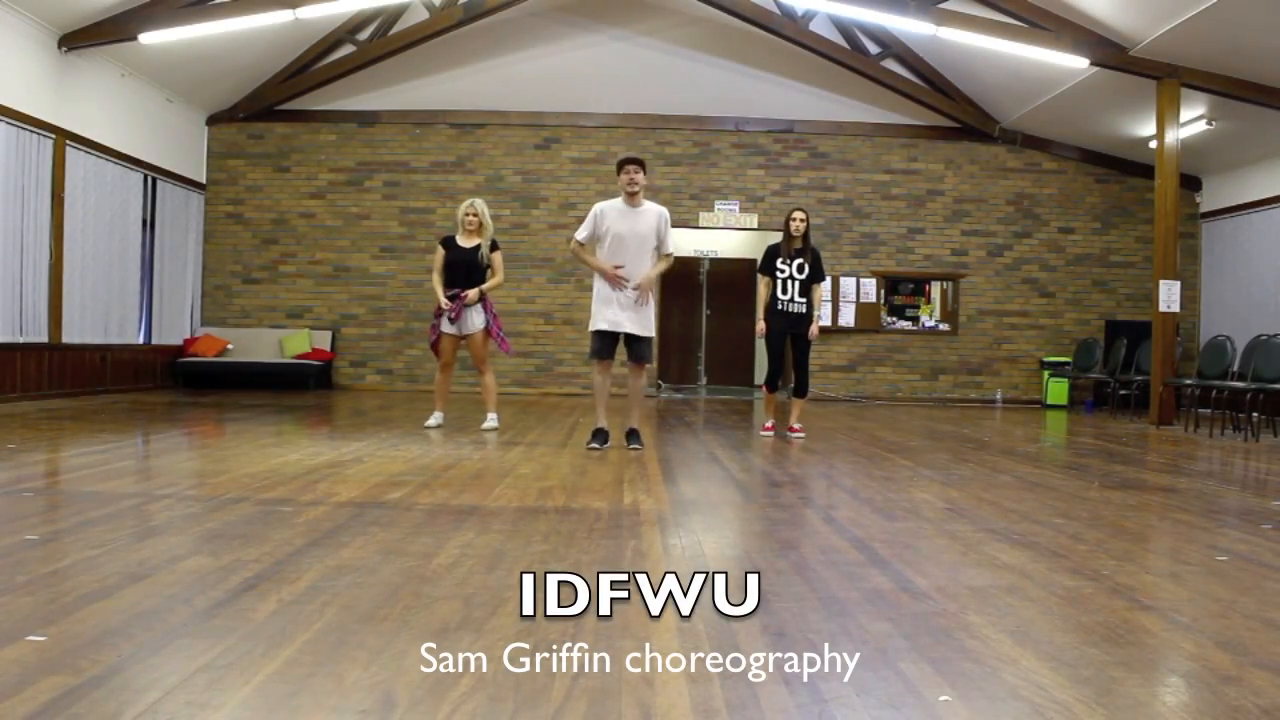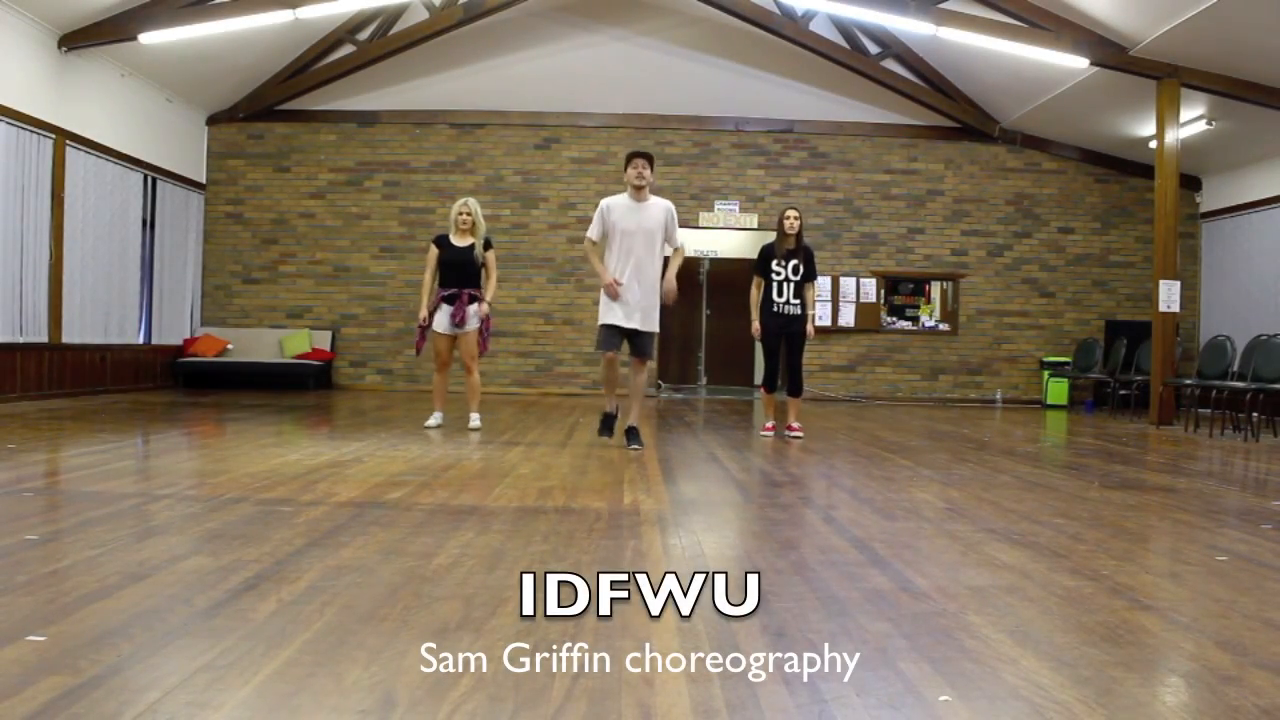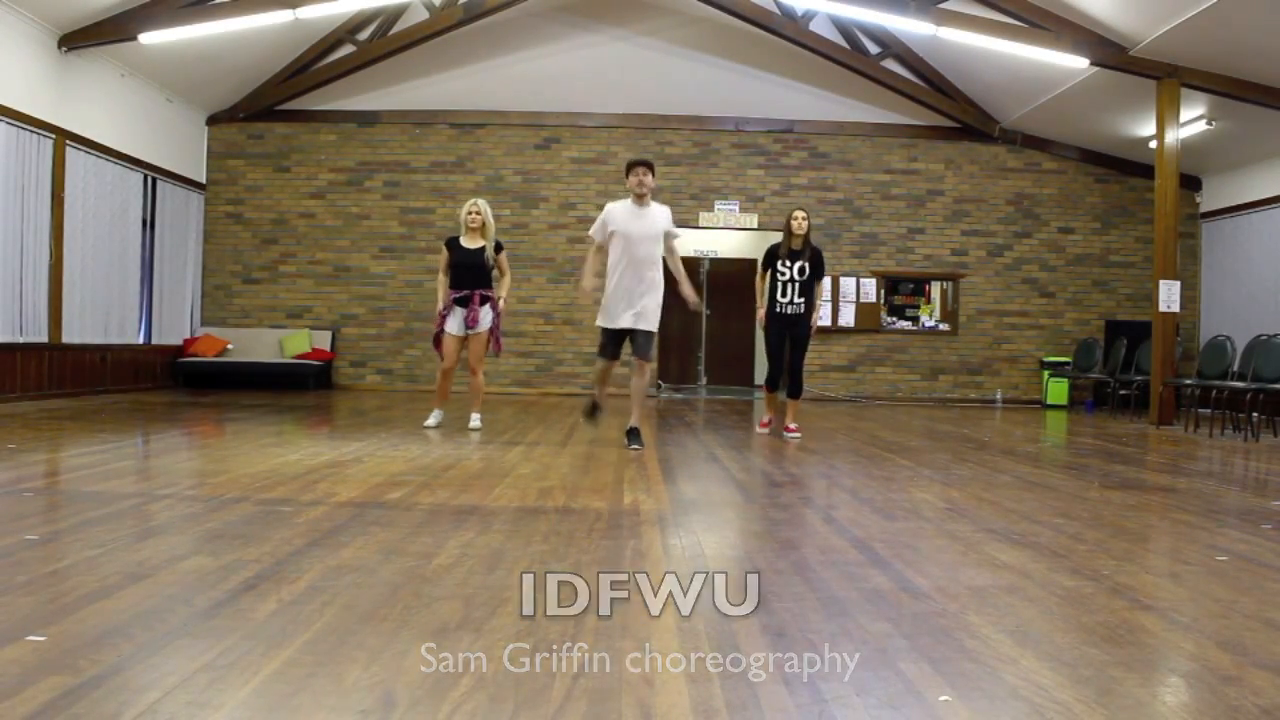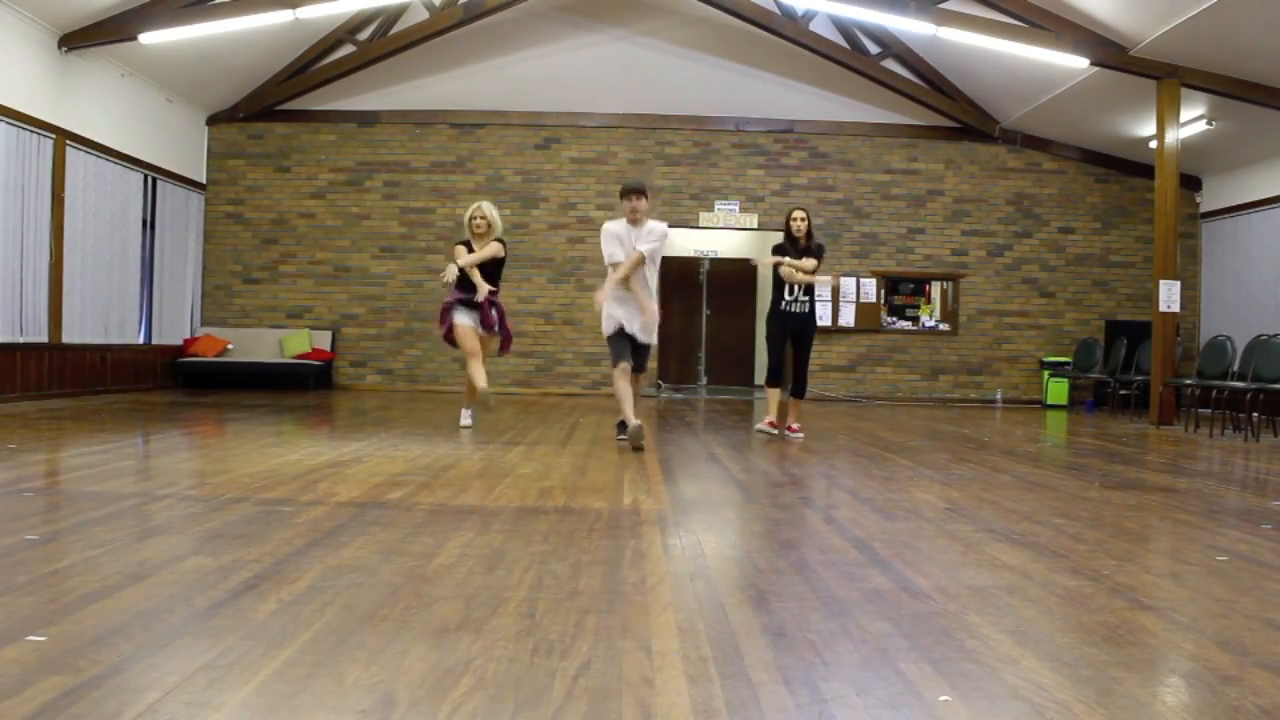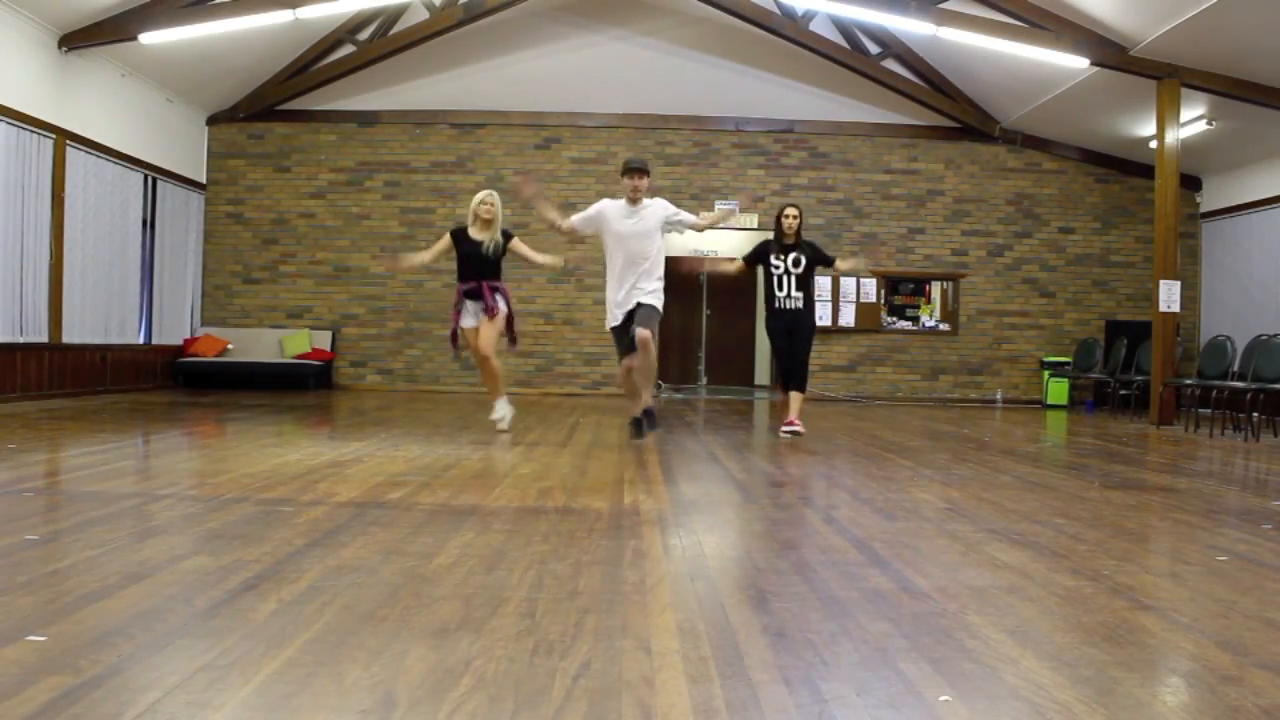
dt=0.4s
person 1, frame 1
left shoulder: (659, 214)
right shoulder: (602, 210)
left elbow: (667, 256)
right elbow: (576, 246)
left wrist: (653, 275)
right wrist: (602, 268)
left hip: (640, 304)
right hip: (607, 301)
left knee: (638, 365)
right knee: (602, 362)
left ankle: (633, 428)
right ankle: (601, 428)
person 1, frame 2
left shoulder: (665, 208)
right shoulder: (608, 205)
left elbow: (678, 248)
right elbow: (590, 244)
left wrist: (671, 275)
right wrist: (603, 274)
left hip: (647, 299)
right hip: (615, 296)
left knee: (640, 361)
right knee: (609, 355)
left ankle: (632, 426)
right ankle: (610, 409)
person 1, frame 3
left shoulder: (664, 214)
right shoulder: (612, 211)
left elbow: (670, 252)
right elbow: (595, 245)
left wrist: (684, 283)
right wrist: (588, 275)
left hip: (648, 300)
right hip: (616, 299)
left knee: (642, 362)
right knee: (607, 359)
left ankle: (633, 427)
right ankle: (597, 398)
person 1, frame 4
left shoulder: (658, 229)
right shoulder: (611, 229)
left elbow: (635, 261)
right elbow: (618, 269)
left wrist: (608, 286)
right wrist: (643, 302)
left hip: (644, 316)
right hip: (618, 312)
left knee: (636, 374)
right knee: (622, 368)
left ankle: (624, 420)
right ankle: (632, 423)
person 1, frame 5
left shoulder: (661, 208)
right shoulder: (605, 210)
left elbow: (699, 224)
right elbow: (564, 227)
left wrist: (730, 212)
right wrist: (538, 203)
left hip: (649, 292)
right hip: (619, 296)
left knee: (644, 338)
right knee: (628, 362)
left ankle: (647, 404)
right ankle: (637, 410)
person 2, frame 1
left shoulder: (489, 244)
right shoulder: (447, 242)
left elbow: (499, 277)
right elbow: (436, 274)
left wrist: (480, 290)
right wrist: (440, 296)
left hip: (476, 309)
right hip: (449, 308)
left knee: (482, 365)
right knee: (445, 364)
left ankle: (492, 415)
right ankle: (438, 413)
person 2, frame 2
left shoulder: (483, 244)
right shoulder: (440, 241)
left elbow: (492, 276)
right elbow: (429, 274)
left wrist: (487, 301)
right wrist: (424, 306)
left hip: (471, 307)
right hip: (444, 306)
left knee: (470, 364)
right knee: (441, 364)
left ankle: (474, 415)
right ankle: (438, 414)
person 2, frame 3
left shoulder: (494, 246)
right shoulder: (452, 243)
left elbow: (506, 275)
right elbow: (443, 273)
left wrist: (502, 297)
right wrist: (440, 301)
left hip: (482, 309)
right hip: (455, 308)
left knee: (475, 367)
right knee: (448, 366)
left ankle: (475, 415)
right ankle: (437, 412)
person 2, frame 4
left shoulder: (498, 244)
right shoulder: (461, 245)
left elbow: (477, 257)
right elbow: (466, 262)
left wrist: (455, 266)
right wrist: (480, 283)
left hip: (487, 310)
right hip: (463, 308)
left knee: (475, 356)
right knee: (472, 351)
left ankle: (466, 410)
right ankle: (482, 388)
person 2, frame 5
left shoulder: (502, 236)
right shoulder: (458, 234)
left elbow: (533, 256)
right elbow: (430, 255)
left wrist: (558, 261)
right wrist: (406, 262)
left hip: (493, 299)
right hip: (468, 301)
left knee: (486, 351)
right knee: (482, 361)
left ankle: (500, 400)
right ankle: (501, 402)
person 3, frame 1
left shoulder: (812, 254)
right shoulder: (773, 251)
left elbow: (816, 289)
right elbow: (763, 286)
left wrist: (815, 320)
right wrist: (760, 318)
left hip: (802, 320)
right hip: (775, 318)
left knee: (801, 370)
right knee: (775, 369)
left ankle: (794, 422)
right ankle: (769, 420)
person 3, frame 2
left shoulder: (806, 253)
right shoulder: (768, 251)
left elbow: (809, 288)
right elbow: (756, 286)
left wrist: (810, 319)
right wrist: (754, 319)
left hip: (797, 320)
right hip: (771, 319)
left knee: (795, 369)
right knee: (771, 369)
left ankle: (793, 422)
right ankle: (769, 421)
person 3, frame 3
left shoulder: (814, 254)
right shoulder: (775, 251)
right elbow: (761, 276)
left wrist: (815, 312)
right wrist: (760, 307)
left hip: (801, 320)
right hip: (775, 319)
left knee: (795, 370)
right knee: (774, 370)
left ankle: (790, 422)
right ankle: (768, 415)
person 3, frame 4
left shoulder: (816, 249)
right shoulder: (780, 249)
left elbow: (808, 267)
right elbow: (787, 276)
left wrist: (778, 261)
right wrist: (815, 280)
left hip: (804, 318)
right hip: (779, 316)
left knee: (800, 370)
right knee: (775, 364)
left ankle: (793, 422)
right ankle: (771, 419)
person 3, frame 5
left shoulder: (808, 248)
right shoulder: (766, 247)
left elbow: (838, 265)
right elbow: (736, 266)
left wrist: (856, 265)
right wrist: (712, 266)
left hip: (803, 317)
right hip: (776, 317)
left knee: (799, 365)
right knee: (783, 366)
left ankle: (793, 419)
right ankle: (791, 414)
